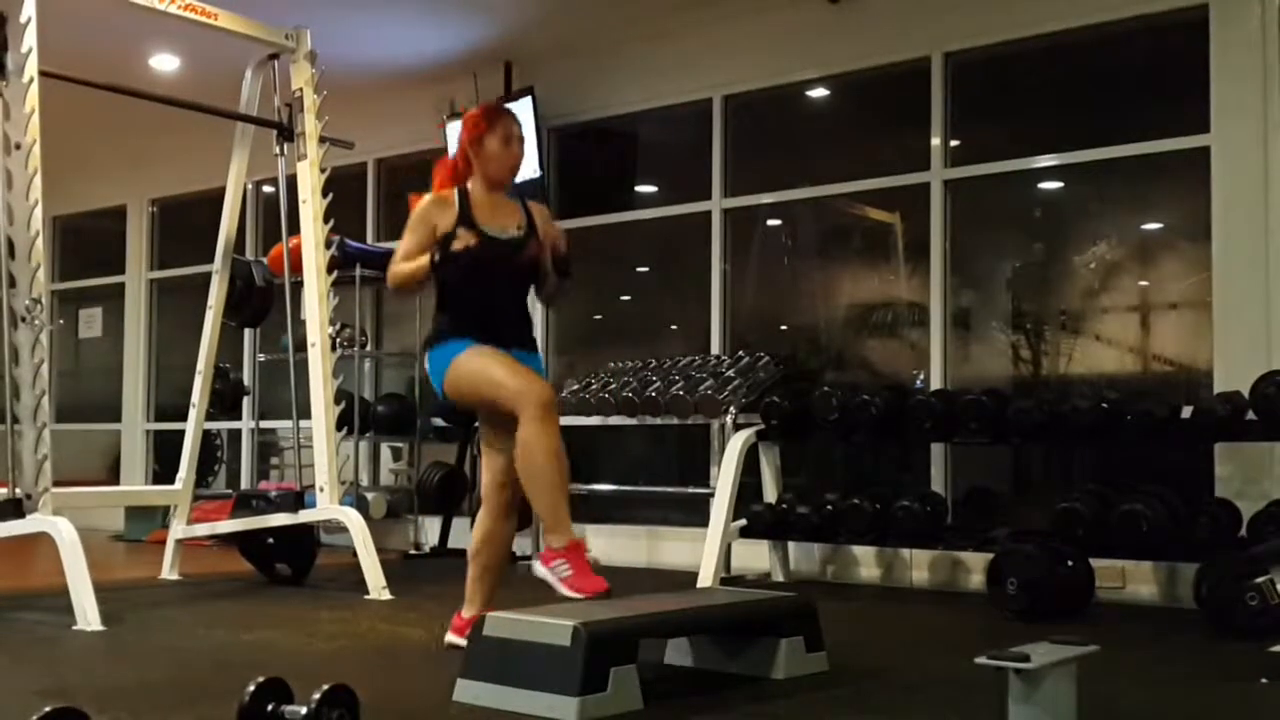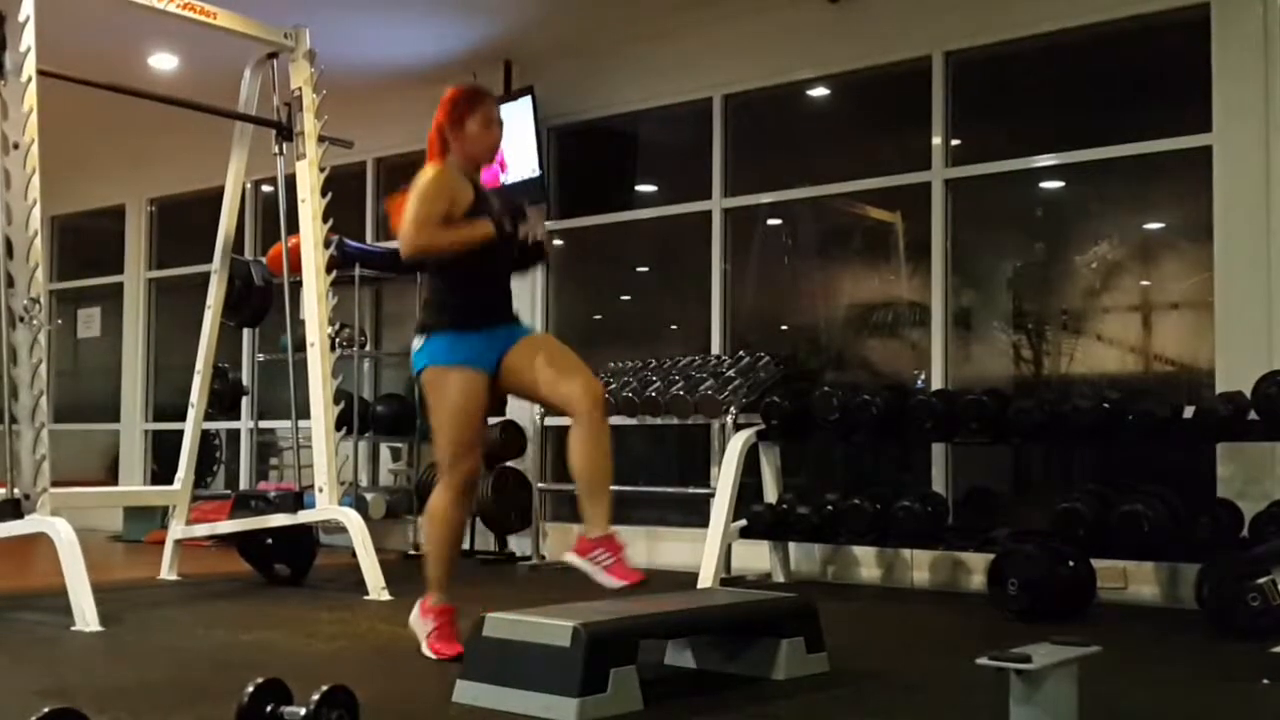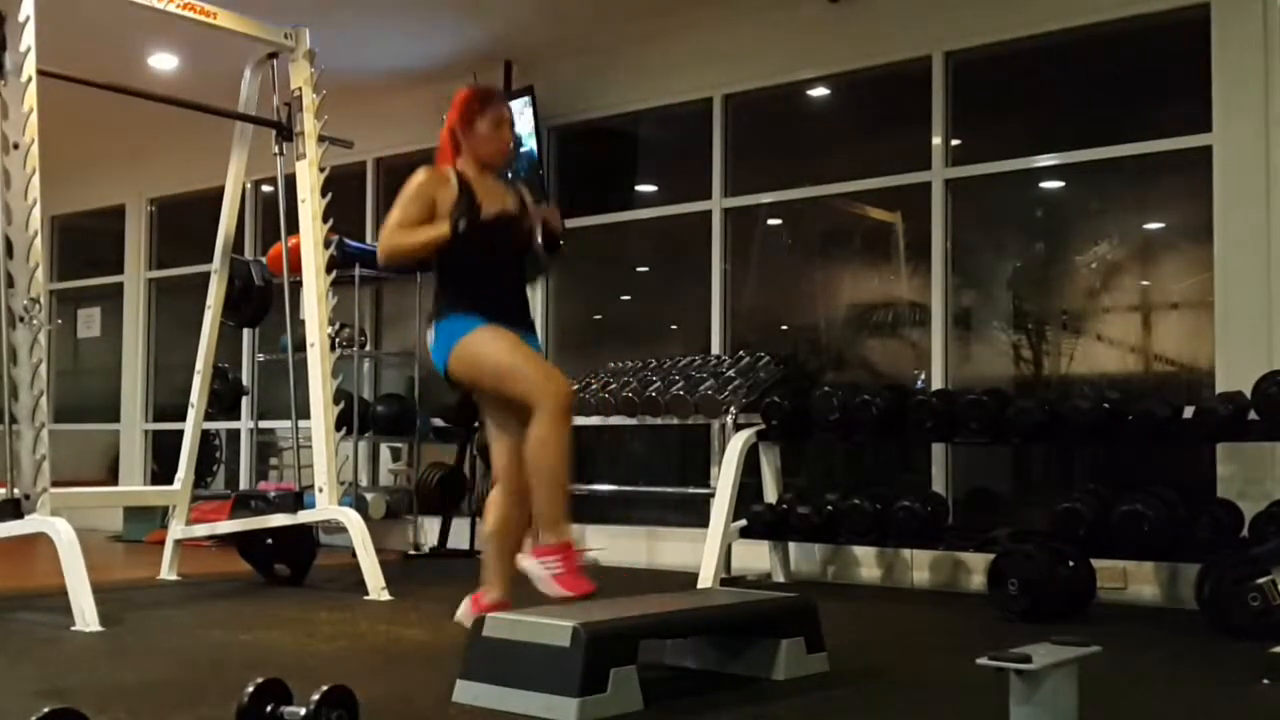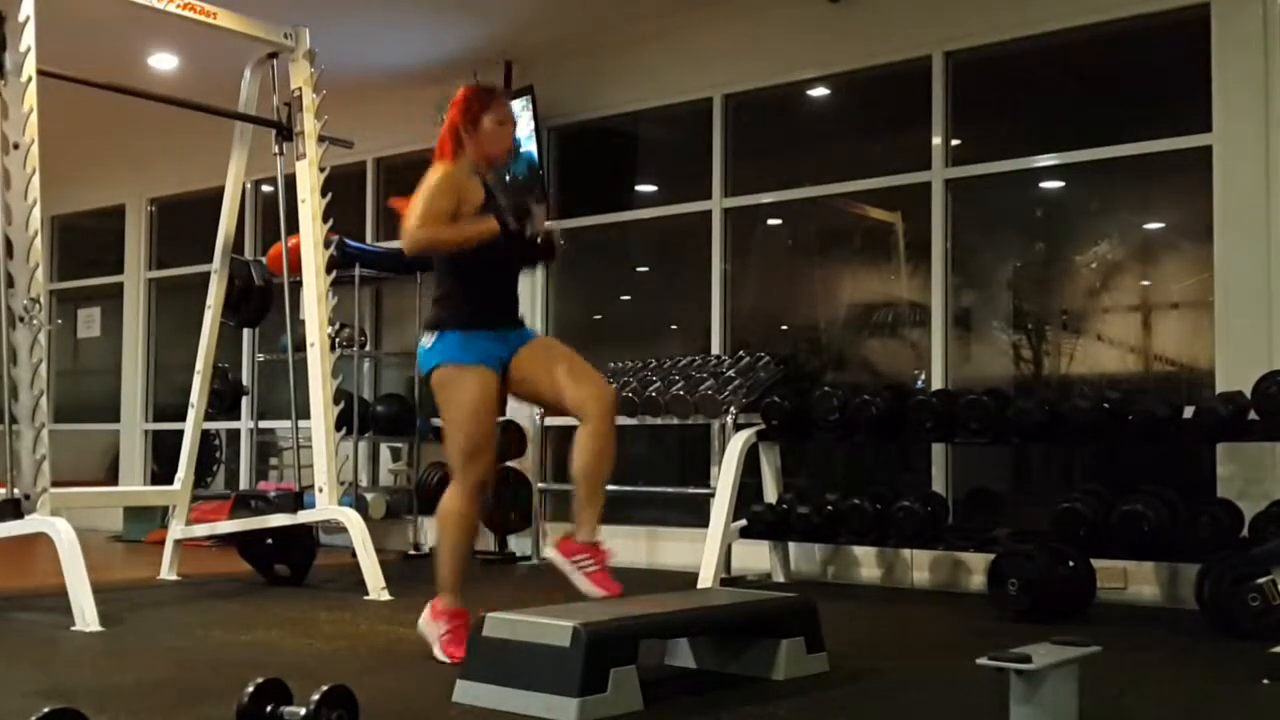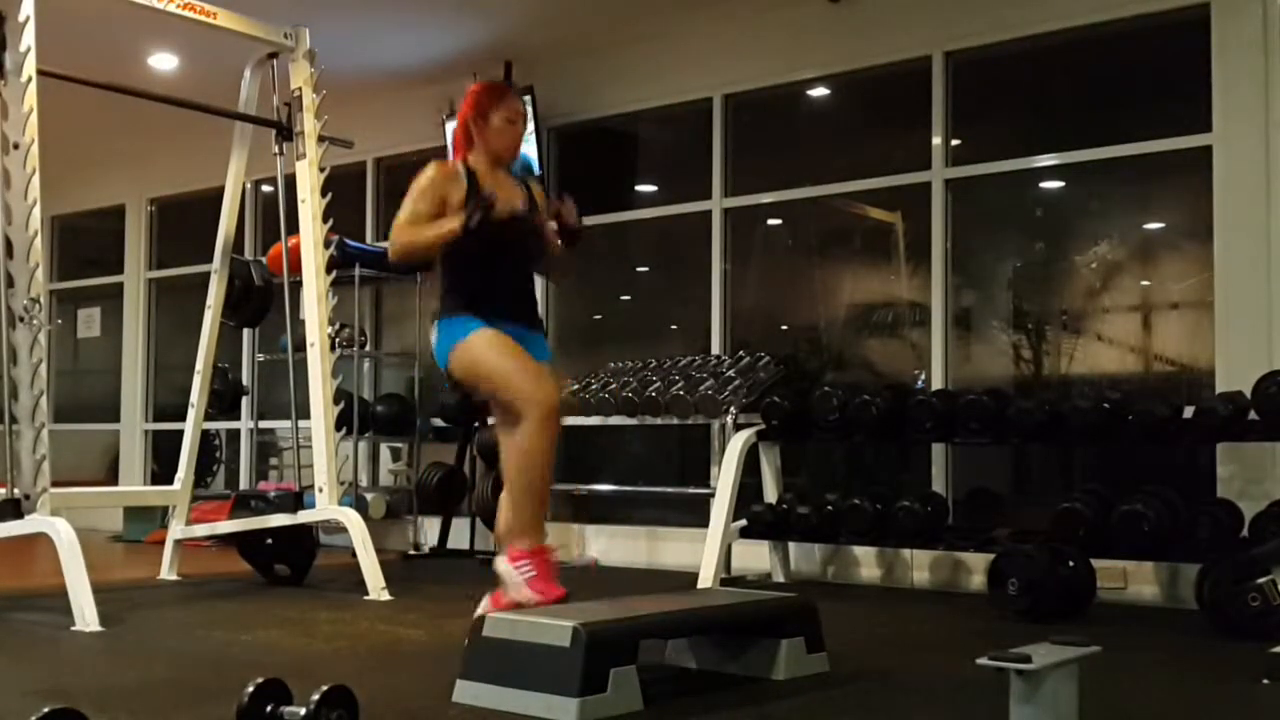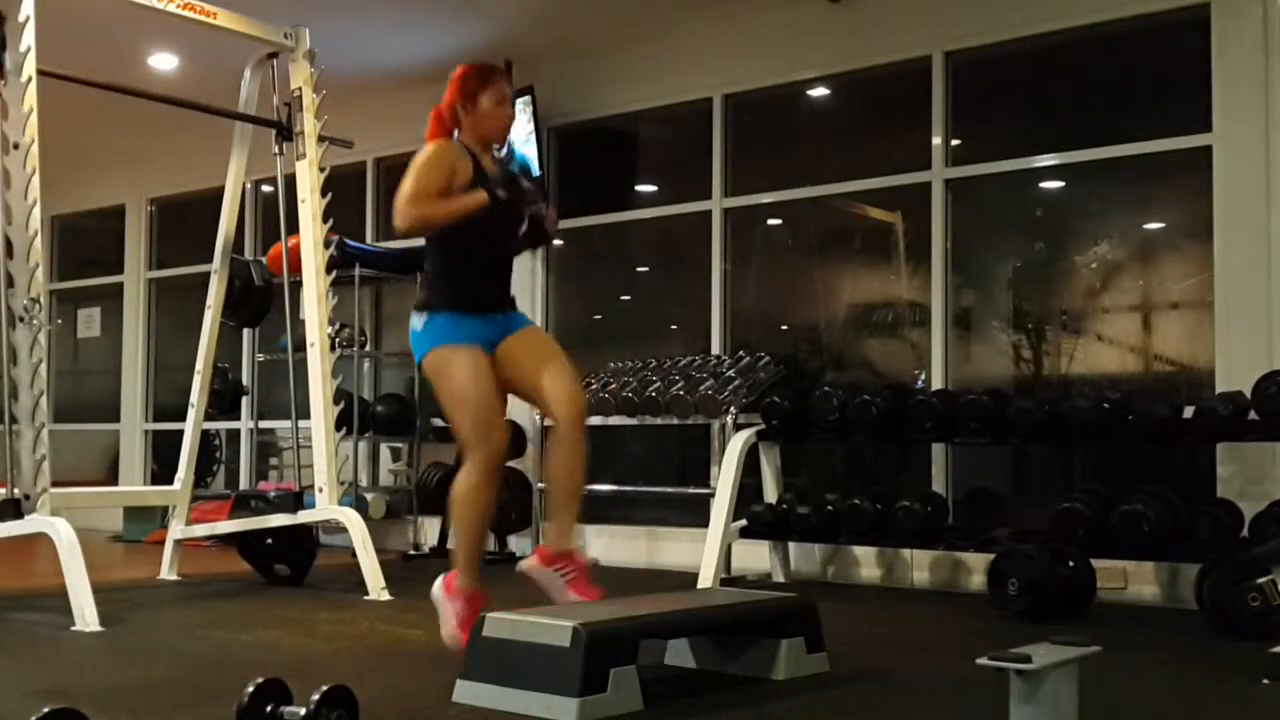
dt=0.4s
person 1, frame 1
left shoulder: (535, 217)
right shoulder: (441, 206)
left elbow: (546, 293)
right elbow: (398, 277)
left wrist: (555, 264)
right wrist: (442, 257)
left hip: (518, 351)
right hip: (459, 350)
left knee: (502, 493)
right knee: (535, 403)
left ankle: (471, 620)
right ankle: (562, 549)
person 1, frame 2
left shoulder: (494, 192)
right shoulder: (441, 178)
right elbow: (413, 243)
left wrist: (521, 252)
right wrist: (492, 228)
left hip: (505, 330)
right hip: (455, 337)
left knee: (590, 399)
right knee: (459, 478)
left ankle: (595, 539)
right ankle: (436, 608)
person 1, frame 3
left shoulder: (517, 195)
right shoulder: (435, 183)
left elbow: (525, 268)
right elbow: (388, 249)
right wrist: (454, 228)
left hip: (517, 325)
right hip: (462, 326)
left knee: (511, 476)
right knee: (556, 397)
left ankle: (486, 599)
right ankle: (553, 546)
person 1, frame 4
left shoulder: (503, 192)
right shoulder: (452, 176)
right elbow: (414, 238)
left wrist: (532, 249)
right wrist: (498, 226)
left hip: (509, 334)
right hip: (460, 339)
left knee: (599, 401)
right knee: (473, 475)
left ankle: (582, 544)
right ankle: (447, 609)
person 1, frame 5
left shoulder: (528, 188)
right shoulder: (444, 177)
left elbow: (544, 267)
right elbow: (400, 247)
left wrist: (562, 235)
right wrist: (466, 223)
left hip: (525, 328)
right hip: (468, 327)
left knee: (534, 440)
right knee: (539, 403)
left ankle: (506, 599)
right ankle: (525, 551)
person 1, frame 6
left shoulder: (499, 169)
right shoulder: (443, 156)
right elbow: (405, 216)
left wrist: (535, 233)
right wrist: (487, 197)
left hip: (501, 316)
right hip: (449, 319)
left knee: (570, 406)
right knee: (486, 452)
left ankle: (557, 551)
right ankle: (460, 585)
